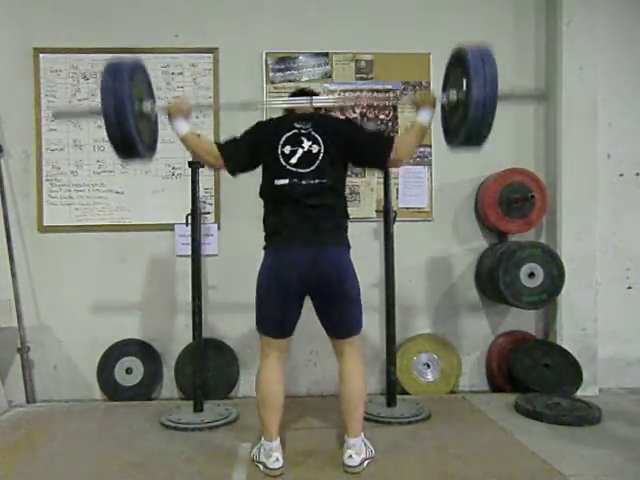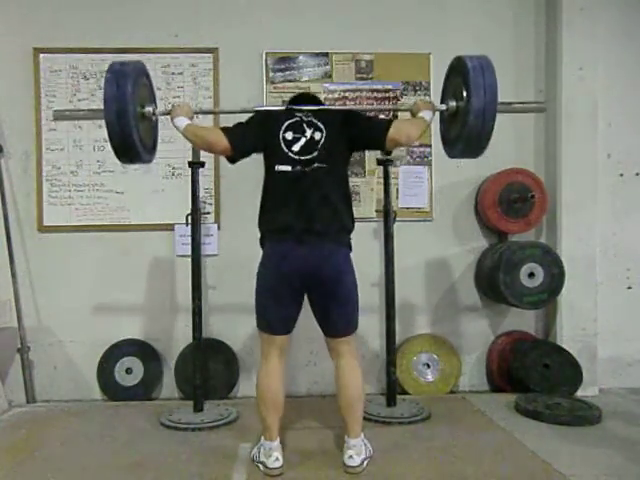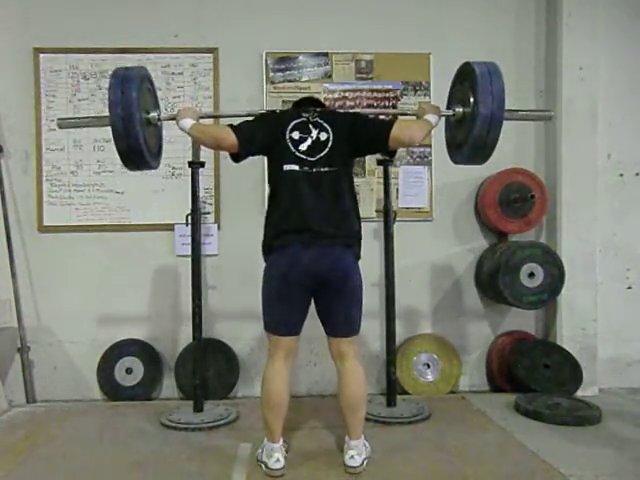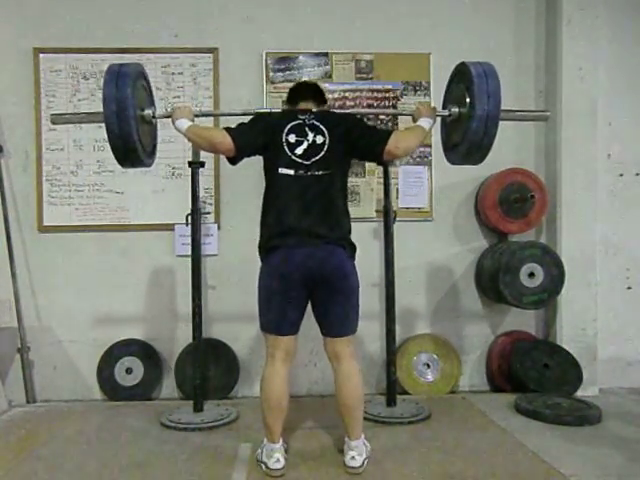
dt=0.5s
person 1, frame 1
left shoulder: (267, 132)
right shoulder: (341, 130)
left elbow: (213, 157)
right elbow: (400, 152)
left wrist: (181, 124)
right wrist: (424, 114)
left hip: (281, 259)
right hip: (333, 257)
left knee: (272, 356)
right knee: (349, 354)
right ankle: (355, 447)
person 1, frame 2
left shoulder: (268, 121)
right shoulder: (343, 121)
left elbow: (218, 142)
right elbow: (402, 135)
left wrist: (182, 120)
right wrist: (424, 115)
left hip: (279, 254)
right hip: (332, 253)
left knee: (272, 354)
right knee: (344, 353)
left ankle: (271, 449)
right ankle: (355, 446)
person 1, frame 3
left shoulder: (274, 124)
right shoulder: (348, 124)
left elbow: (224, 139)
right elbow: (407, 136)
left wrist: (187, 122)
right wrist: (430, 116)
left hip: (286, 257)
right hip: (339, 255)
left knee: (279, 355)
right knee: (346, 354)
right ankle: (355, 448)
person 1, frame 4
left shoulder: (268, 124)
right shoulder: (345, 125)
left elbow: (222, 144)
right elbow: (396, 148)
left wrist: (183, 123)
right wrist: (424, 122)
left hip: (282, 256)
right hip: (335, 255)
left knee: (278, 356)
right knee: (343, 355)
right ankle: (356, 447)
